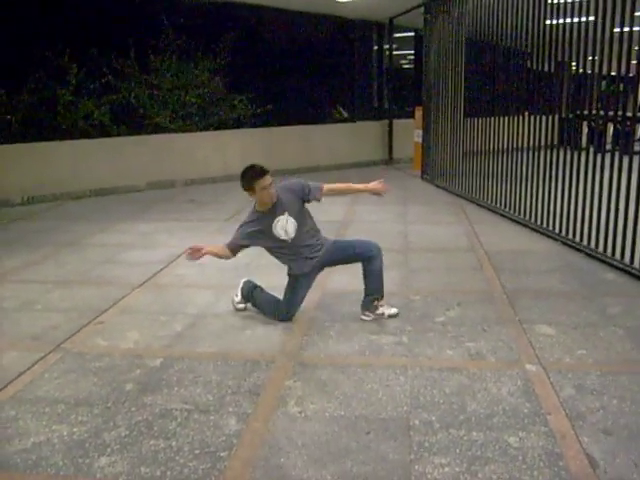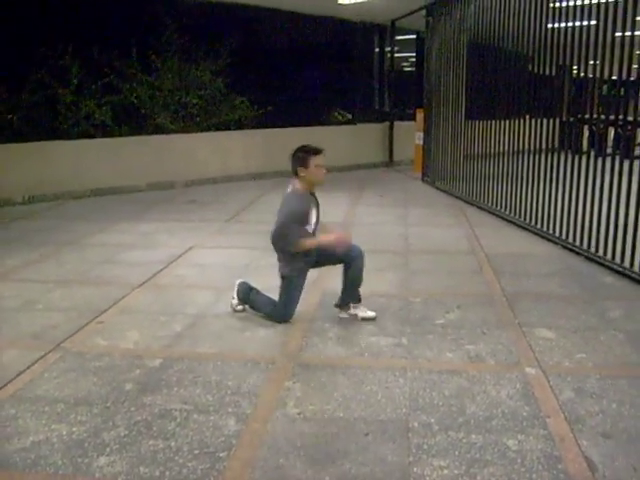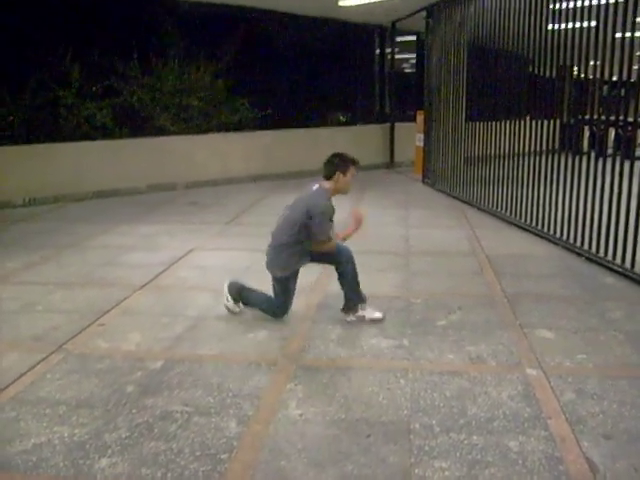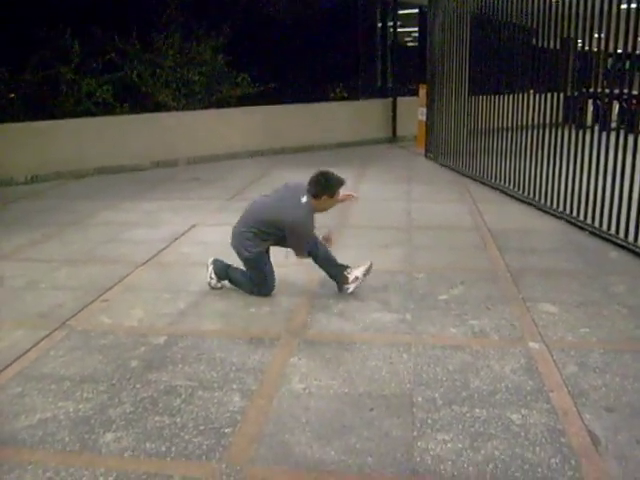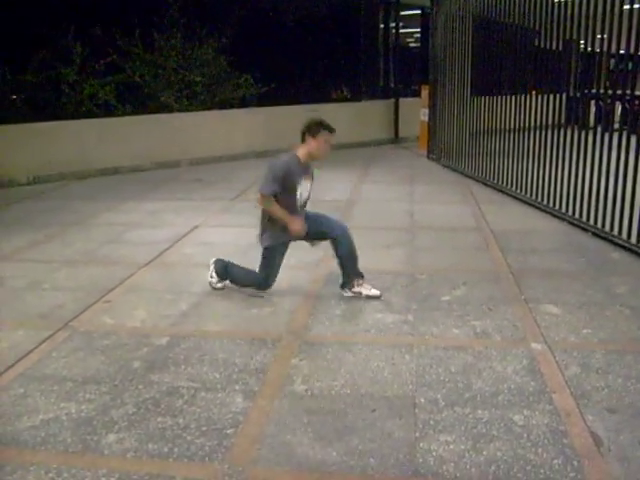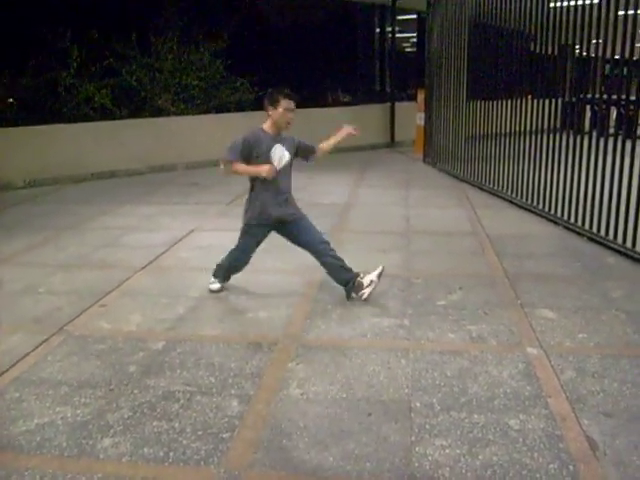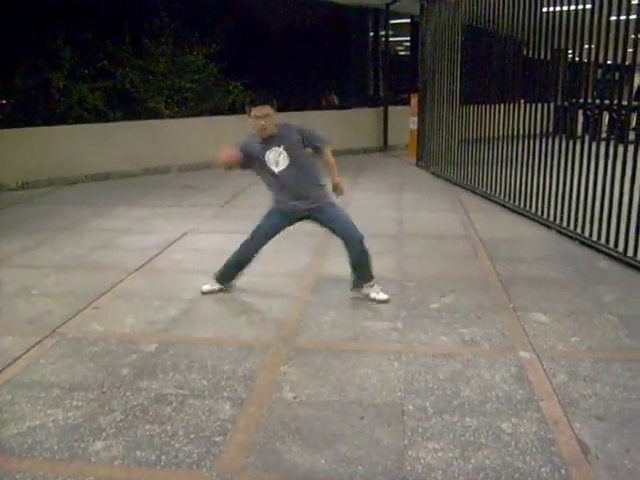
dt=0.3s
person 1, frame 1
left shoulder: (289, 189)
right shoulder: (251, 225)
left elbow: (326, 190)
right elbow: (228, 251)
left wrist: (365, 188)
right wrist: (206, 250)
left hip: (323, 248)
right hip: (303, 264)
left knee: (372, 250)
right knee: (283, 315)
left ankle: (372, 306)
right ankle: (248, 290)
person 1, frame 2
left shoulder: (305, 189)
right shoulder: (293, 207)
right elbow: (295, 244)
right wrist: (328, 239)
left hip: (312, 249)
right hip: (294, 261)
left knee: (355, 254)
right knee: (282, 315)
left ankle: (348, 305)
right ankle: (243, 292)
person 1, frame 3
left shoulder: (318, 189)
right shoulder: (321, 204)
right elbow: (322, 245)
right wrist: (350, 231)
left hip: (302, 244)
right hip: (285, 256)
left knee: (344, 256)
right knee: (279, 311)
left ankle: (354, 307)
right ankle: (236, 291)
person 1, frame 4
left shoulder: (303, 189)
right shoulder: (302, 221)
right elbow: (300, 252)
left wrist: (340, 199)
right wrist: (323, 244)
left hip: (262, 227)
right hip: (248, 238)
left knee: (309, 240)
right knee: (265, 288)
left ankle: (343, 277)
right ankle: (220, 269)
person 1, frame 5
left shoulder: (307, 168)
right shoulder: (283, 165)
right elbow: (263, 198)
left wrist: (311, 234)
right wrist: (290, 221)
left hip: (297, 219)
right hip: (277, 228)
left knee: (340, 232)
right knee: (264, 283)
left ankle: (353, 283)
right ankle: (220, 268)
person 1, frame 6
left shoulder: (289, 141)
right shoulder: (251, 139)
left elbow: (317, 152)
right elbow: (227, 165)
left wrist: (342, 135)
right wrist: (256, 170)
left hip: (287, 210)
right hip: (259, 213)
left knee: (319, 245)
right knee: (241, 257)
left ankle: (354, 285)
right ankle: (220, 276)
person 1, frame 7
left shoulder: (293, 131)
right shoulder: (249, 145)
left elbow: (324, 147)
right elbow: (226, 164)
left wrist: (335, 177)
right wrist: (225, 158)
left hip: (317, 199)
right hip: (286, 205)
left knee: (353, 237)
right knee: (252, 243)
left ankle: (364, 283)
right ankle: (222, 280)
